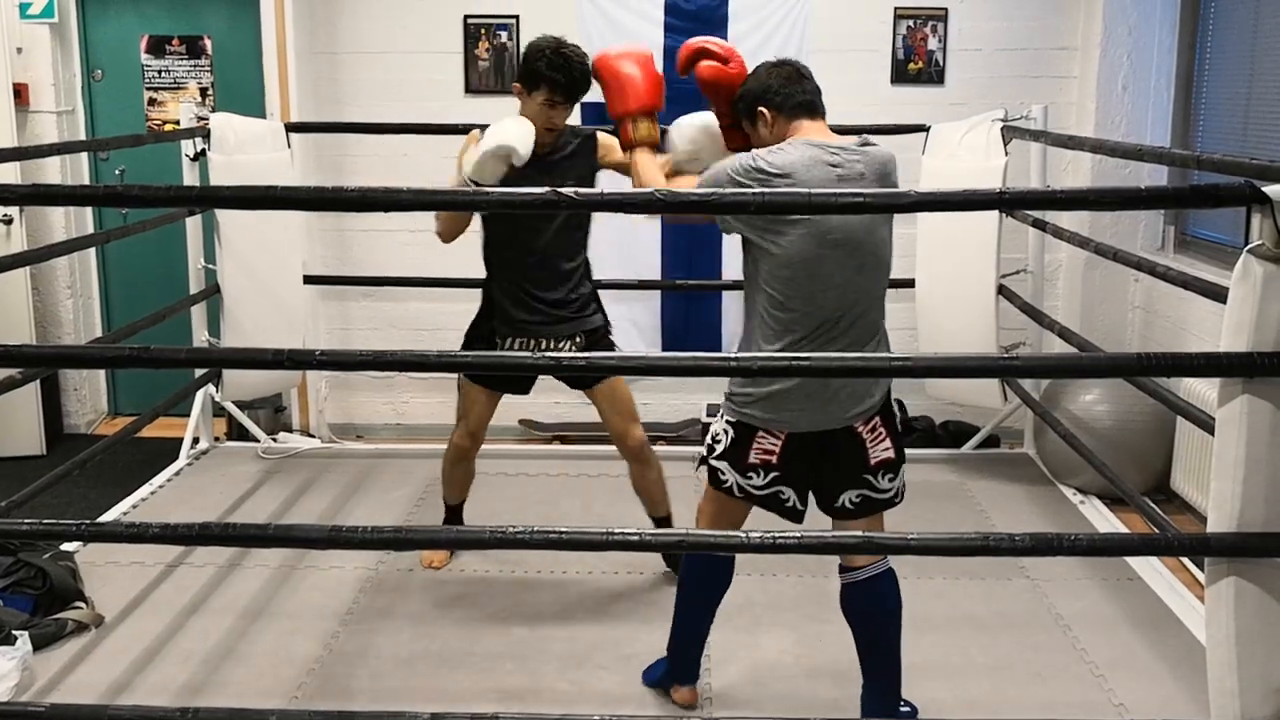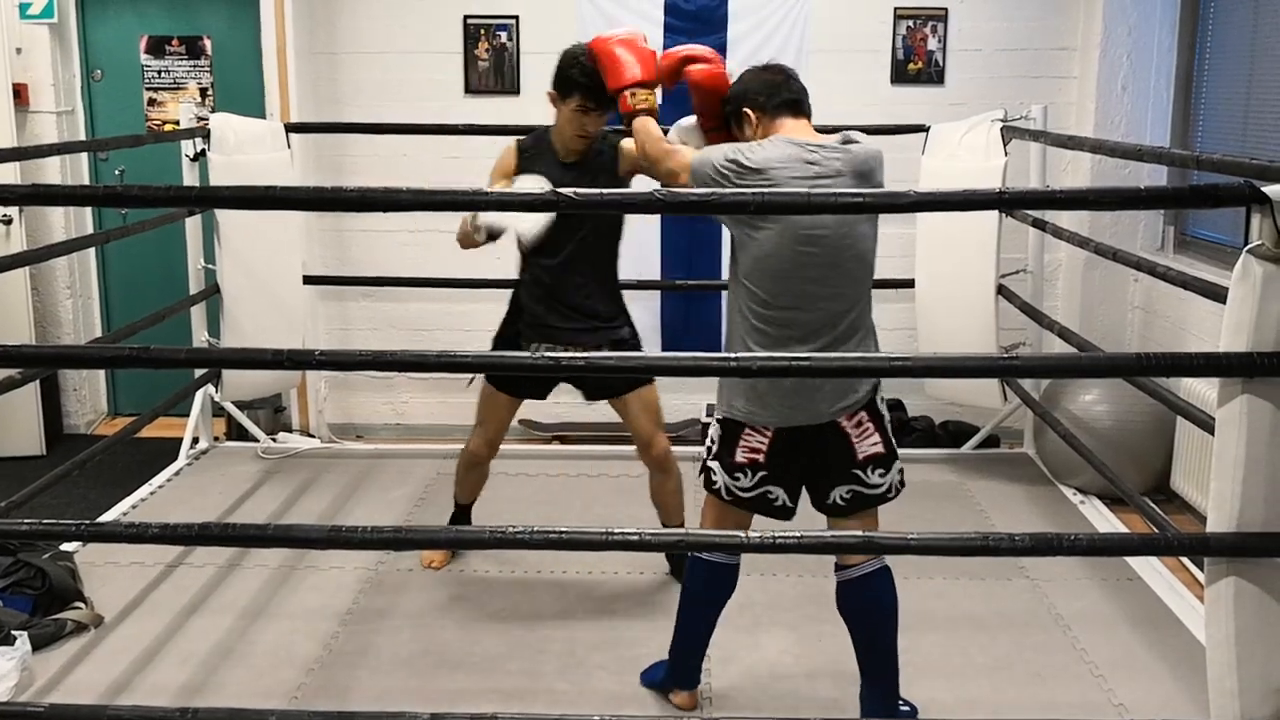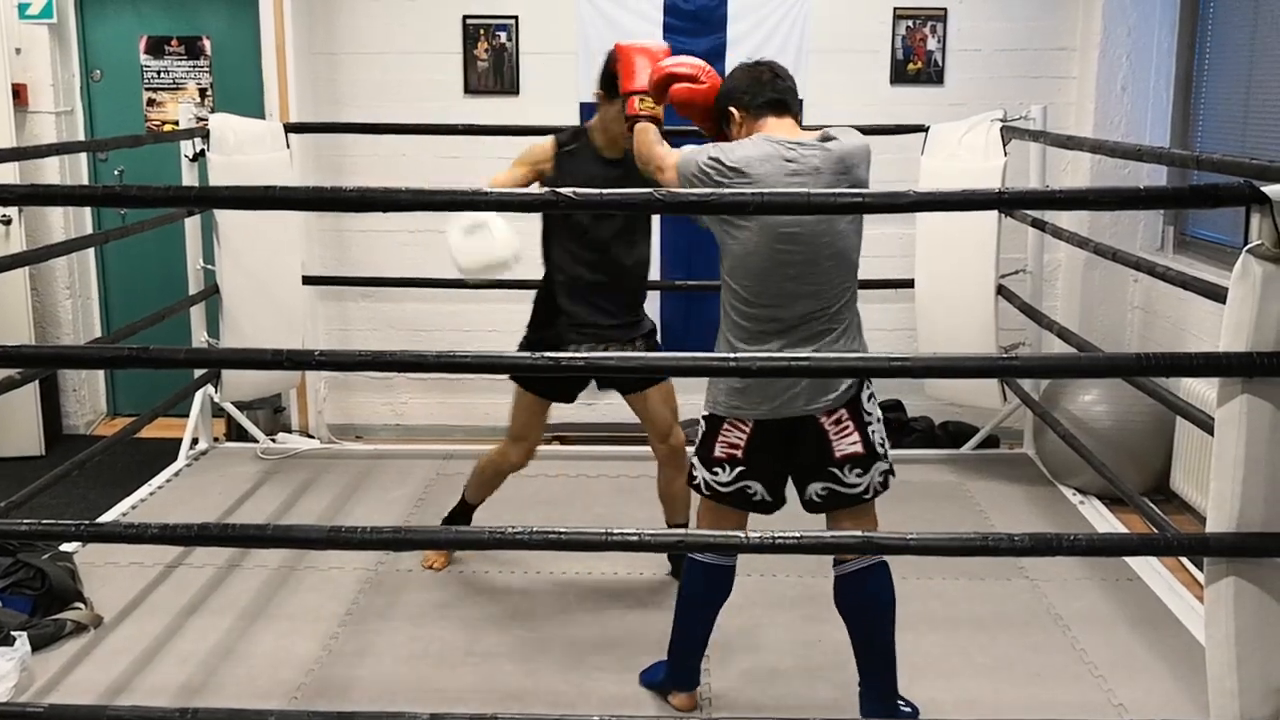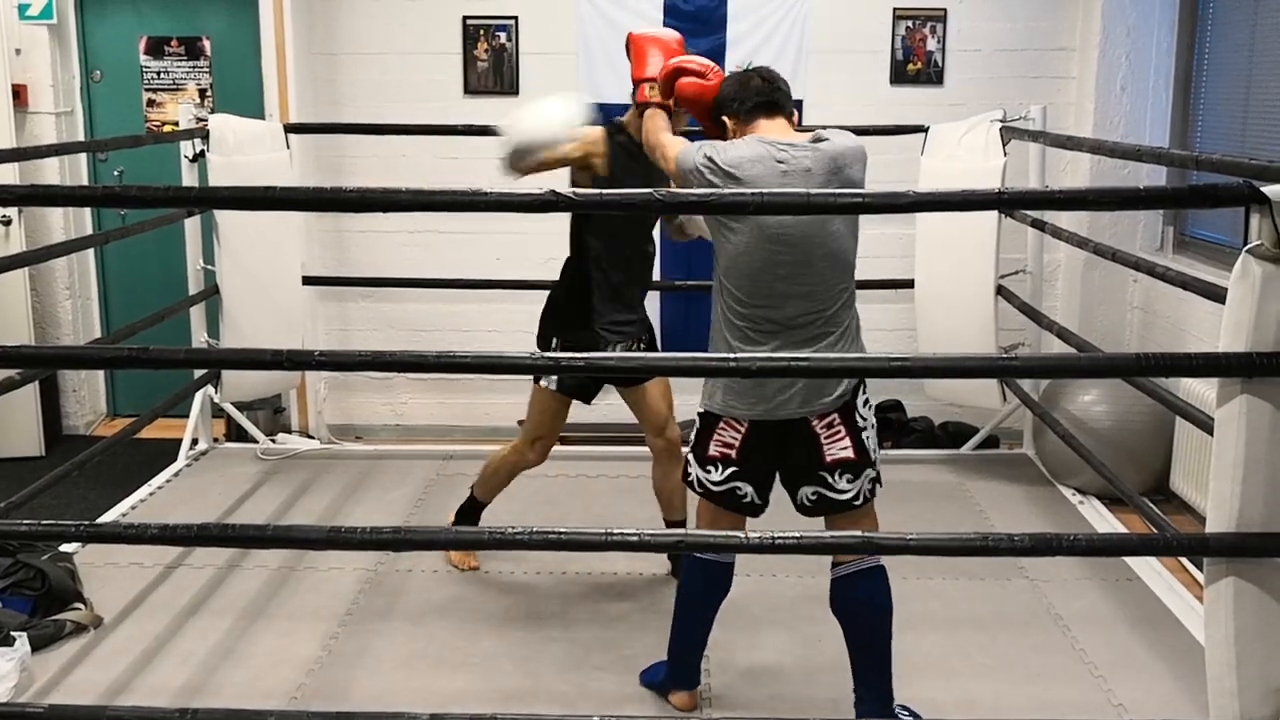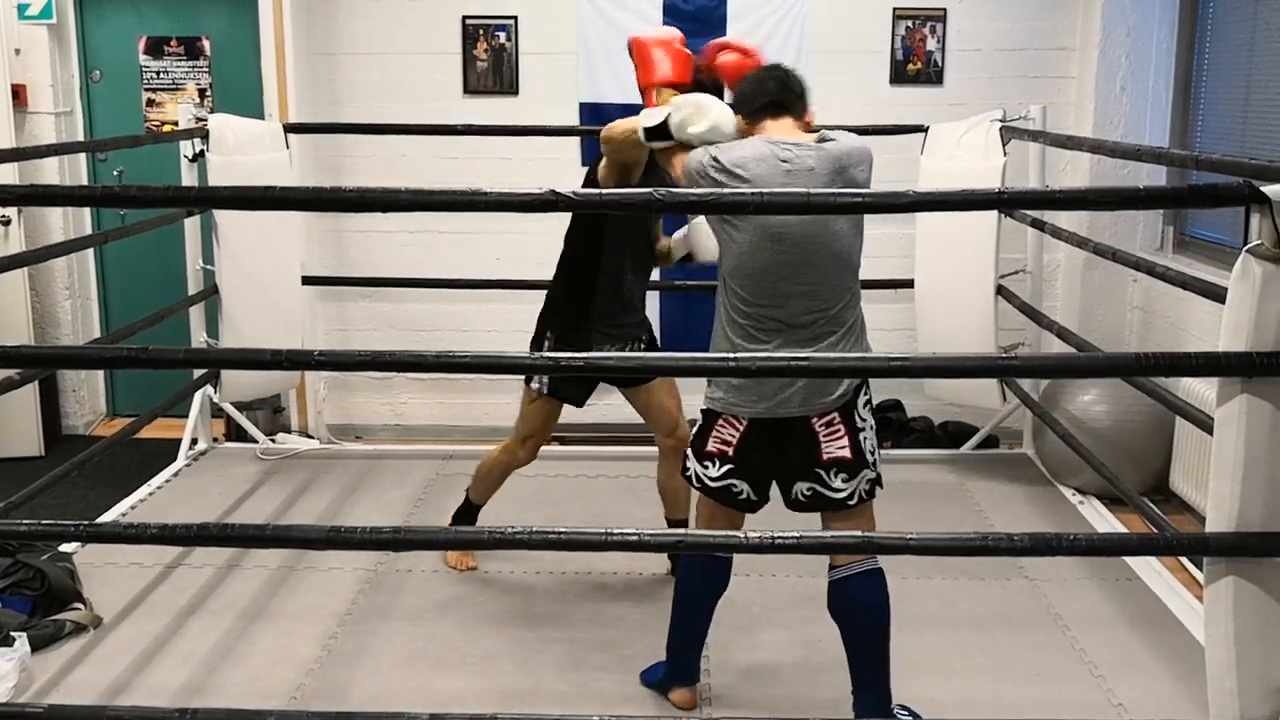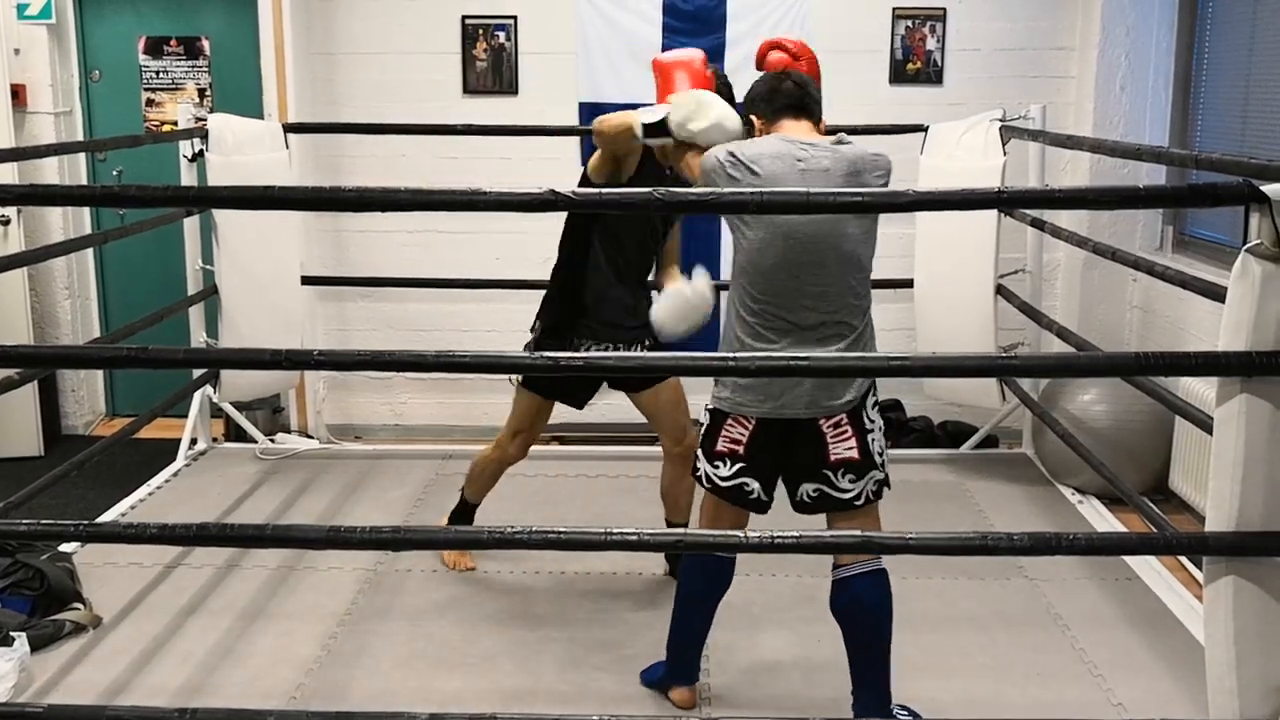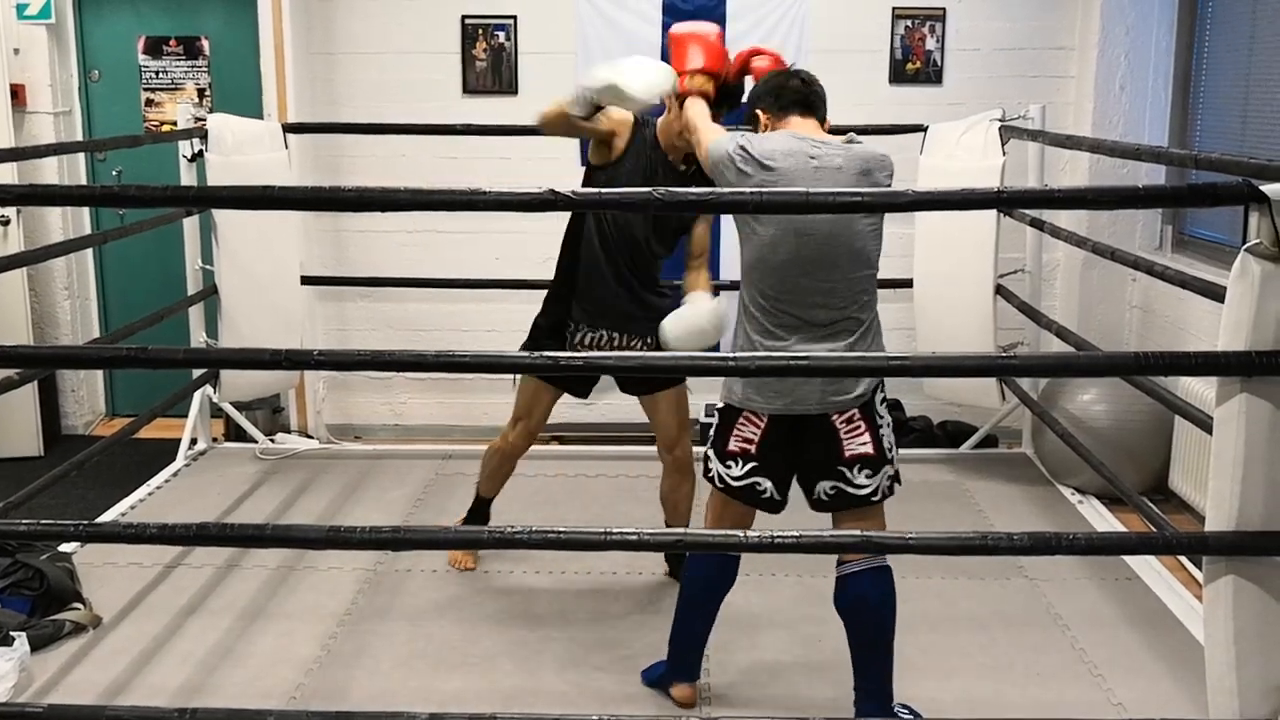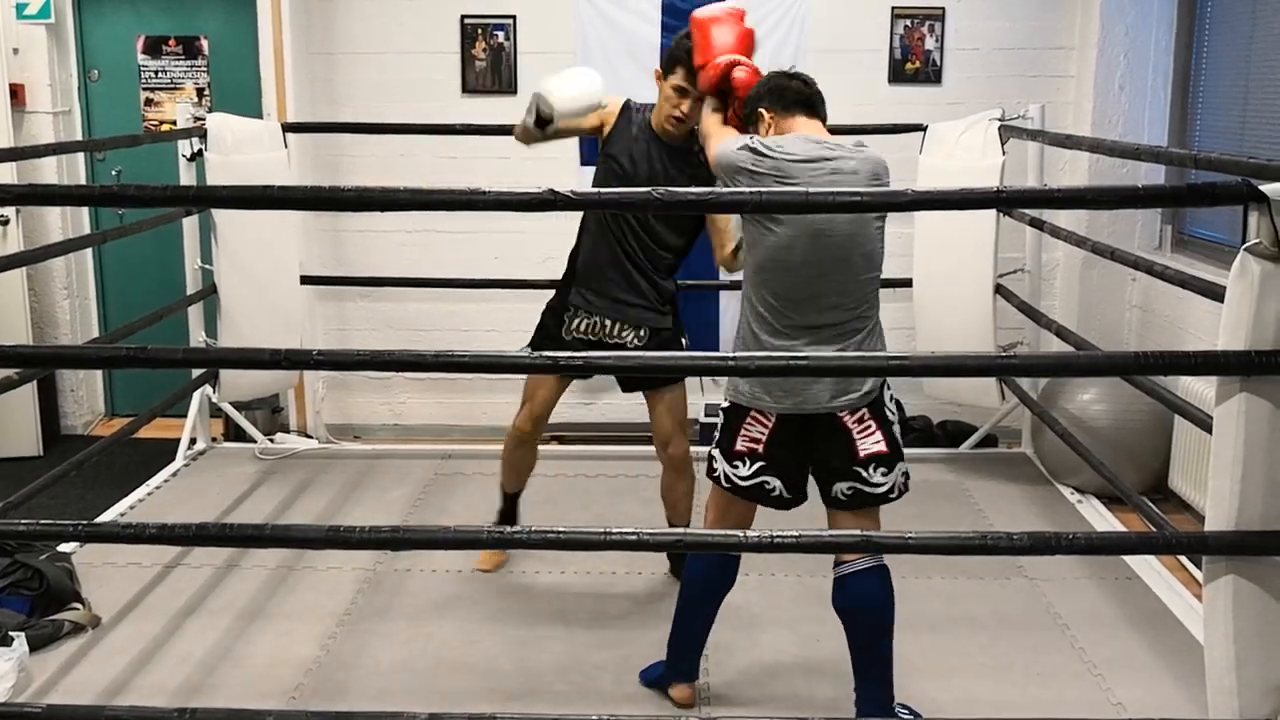
dt=0.1s
person 1, frame 1
left shoulder: (757, 174)
right shoulder: (881, 164)
left elbow: (658, 195)
right wrist: (733, 101)
left hip: (769, 403)
right hip: (858, 400)
left knee: (712, 531)
right knee: (864, 552)
person 1, frame 2
left shoulder: (739, 167)
right shoulder: (865, 160)
left elbow: (659, 156)
left wrist: (634, 97)
right wrist: (716, 89)
left hip: (759, 403)
right hip: (848, 399)
left knee: (719, 538)
right knee: (860, 549)
person 1, frame 3
left shoulder: (721, 166)
right shoulder: (851, 153)
left elbow: (654, 162)
left wrist: (641, 103)
right wrist: (713, 100)
left hip: (747, 397)
right hip: (834, 391)
left knee: (713, 537)
right knee: (856, 543)
person 1, frame 4
left shoulder: (717, 167)
right shoulder: (847, 155)
left elbow: (662, 149)
left wrist: (652, 95)
right wrist: (715, 94)
left hip: (741, 398)
right hip: (831, 394)
left knee: (713, 536)
right knee: (855, 544)
person 1, frame 5
left shoulder: (724, 167)
right shoulder: (853, 156)
left elbow: (675, 160)
right wrist: (761, 82)
left hip: (745, 395)
right hip: (832, 392)
left knee: (713, 532)
right knee: (852, 546)
person 1, frame 6
left shoulder: (737, 163)
right shoulder: (870, 164)
left elbow: (690, 160)
right wrist: (808, 88)
left hip: (750, 394)
right hip: (839, 393)
left knee: (716, 529)
right knee: (857, 547)
person 1, frame 7
left shoulder: (746, 157)
right shoulder: (873, 164)
left elbow: (698, 128)
left wrist: (693, 83)
right wrist: (790, 88)
left hip: (761, 392)
right hip: (848, 392)
left knee: (721, 529)
right knee: (861, 545)
person 1, frame 8
left shoulder: (752, 161)
right shoulder: (873, 170)
left elbow: (712, 135)
left wrist: (712, 85)
right wrist: (752, 90)
left hip: (764, 394)
right hip: (853, 396)
left knee: (721, 529)
right knee: (859, 545)
person 2, frame 1
left shoulder: (590, 145)
right shoulder: (483, 143)
right elbow: (446, 230)
right wrist: (476, 175)
left hip: (576, 320)
right hip: (505, 321)
left knee: (634, 441)
right knee: (465, 440)
left ankle: (671, 545)
right ankle: (451, 526)
person 2, frame 2
left shoulder: (623, 153)
right shoulder: (521, 154)
right elbow: (465, 237)
right wrist: (490, 221)
left hip: (605, 330)
right hip: (534, 327)
left knee: (658, 451)
right knee: (483, 444)
left ankle: (680, 555)
right ankle: (457, 526)
person 2, frame 3
right shoulder: (554, 153)
left hip: (627, 327)
right hip: (561, 328)
left knee: (673, 445)
right knee: (516, 452)
left ankle: (682, 556)
right ankle: (455, 523)
person 2, frame 4
left shoulder: (656, 157)
right shoulder: (600, 147)
right elbow: (522, 164)
right wrist: (527, 149)
left hip: (628, 323)
right hip: (576, 324)
left knee: (668, 439)
right knee: (533, 448)
left ankle: (681, 552)
right ankle: (464, 520)
person 2, frame 5
left shoulder: (661, 164)
right shoulder: (627, 152)
right elbow: (613, 135)
left wrist: (676, 247)
right wrist: (666, 125)
left hip: (627, 327)
right hip: (574, 323)
left knee: (676, 437)
right knee: (524, 447)
left ankle: (682, 553)
right ankle: (462, 521)
person 2, frame 6
left shoulder: (678, 179)
right shoulder: (622, 149)
right elbow: (605, 128)
left wrist: (674, 287)
right wrist: (662, 127)
left hip: (633, 329)
right hip: (568, 326)
left knee: (683, 442)
right knee: (511, 448)
left ankle: (679, 555)
right ankle: (458, 522)
person 2, frame 7
left shoulder: (703, 181)
right shoulder: (620, 129)
left elbow: (698, 266)
right elbow: (550, 123)
left wrist: (700, 303)
right wrist: (586, 100)
left hip: (646, 328)
right hip: (574, 317)
left knee: (679, 452)
right knee: (517, 436)
left ankle: (679, 558)
right ankle: (474, 521)
person 2, frame 8
left shoulder: (710, 166)
right shoulder: (619, 116)
right elbow: (527, 137)
right wrist: (543, 113)
left hip: (651, 321)
right hip: (579, 304)
left knee: (675, 450)
right knee: (525, 428)
left ankle: (683, 556)
right ankle: (506, 523)
